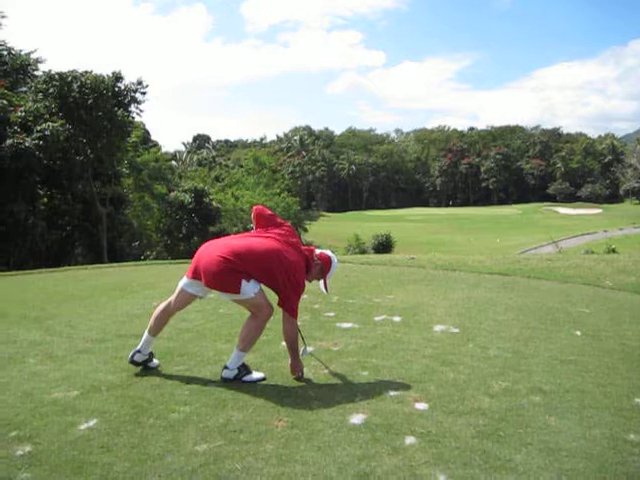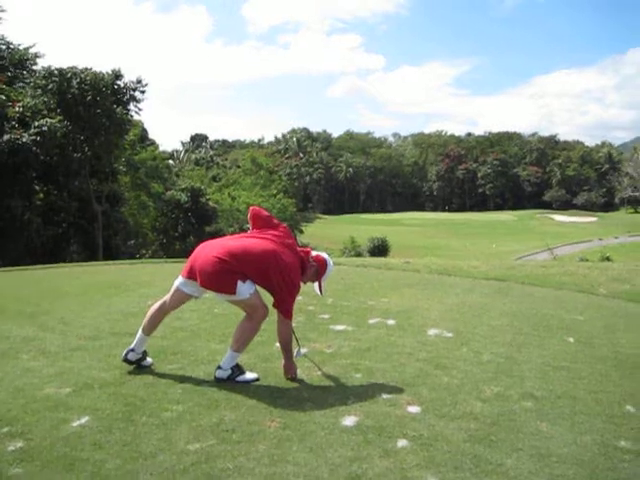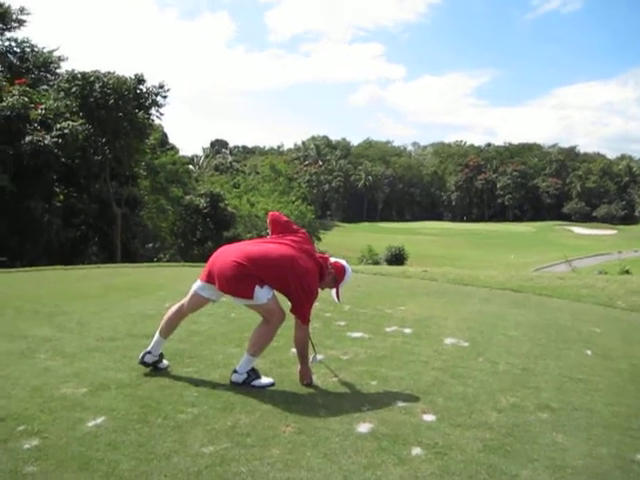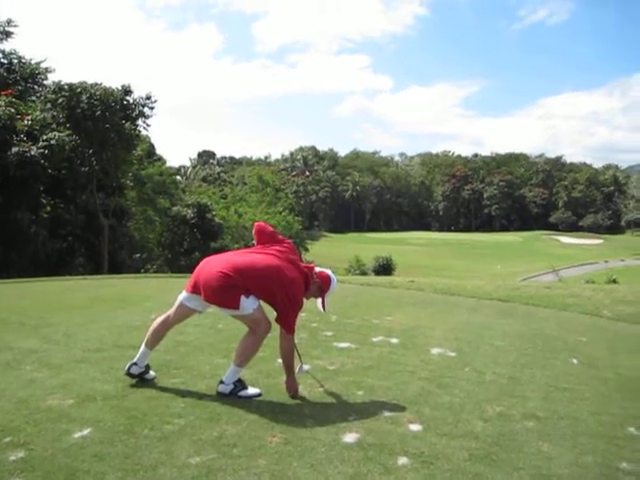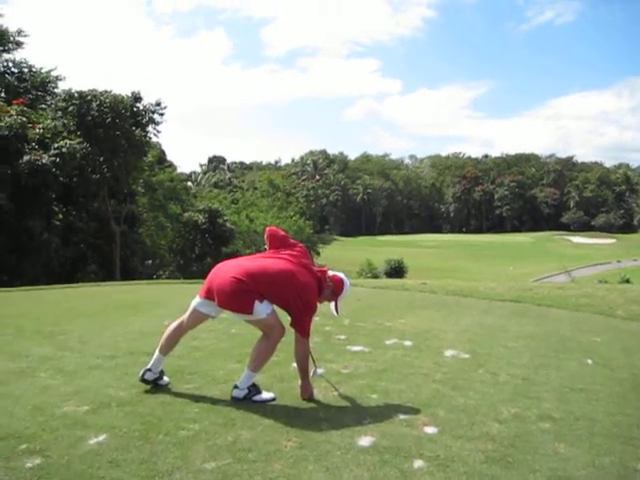
dt=0.7s
person 1, frame 1
left shoulder: (287, 232)
right shoulder: (296, 274)
left elbow: (257, 210)
right elbow: (289, 319)
right wrist: (295, 359)
left hip: (207, 250)
right hip: (224, 266)
left knee: (173, 304)
right knee: (263, 310)
left ankle: (141, 353)
right ankle: (233, 369)
person 1, frame 2
left shoulder: (284, 233)
right shoulder: (291, 275)
left elbow: (253, 211)
right elbow: (284, 321)
right wrist: (288, 360)
left hip: (203, 251)
right hip: (220, 267)
left knee: (168, 303)
right knee: (258, 312)
left ankle: (134, 351)
right ankle: (226, 369)
person 1, frame 3
left shoulder: (303, 239)
right shoulder: (309, 281)
left elbow: (273, 216)
right elbow: (301, 326)
right wrist: (304, 366)
left hip: (222, 255)
right hip: (238, 271)
left knee: (186, 306)
right knee: (275, 316)
left ankle: (151, 354)
right ankle: (242, 373)
person 1, frame 4
left shoulder: (288, 249)
right shoulder: (294, 290)
left elbow: (258, 227)
right elbow: (286, 336)
right wrist: (290, 377)
left hip: (207, 266)
right hip: (224, 281)
left knee: (172, 317)
right knee: (261, 326)
left ankle: (138, 365)
right ankle: (229, 383)
person 1, frame 5
left shoulder: (300, 253)
right shoulder: (308, 294)
left elbow: (270, 232)
right elbow: (302, 340)
right wrist: (305, 381)
left hip: (220, 271)
right hip: (237, 286)
left knee: (185, 323)
right knee: (275, 331)
left ankle: (152, 371)
right ankle: (243, 388)
